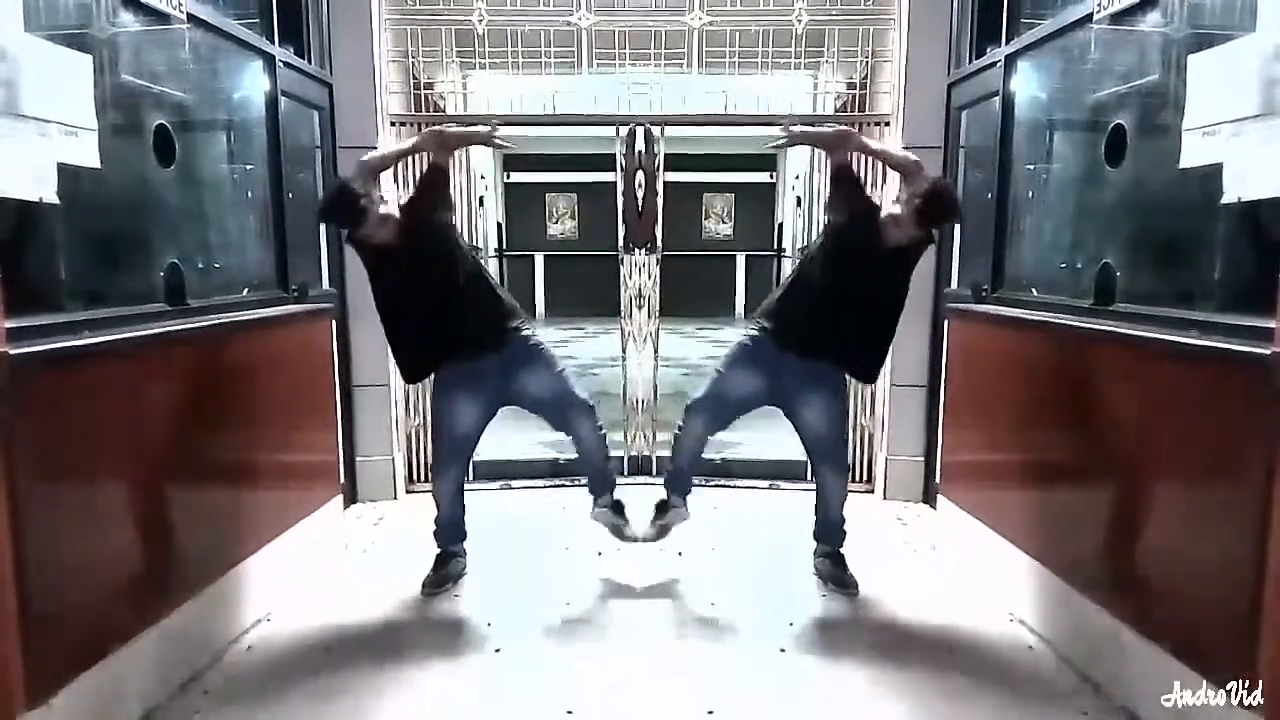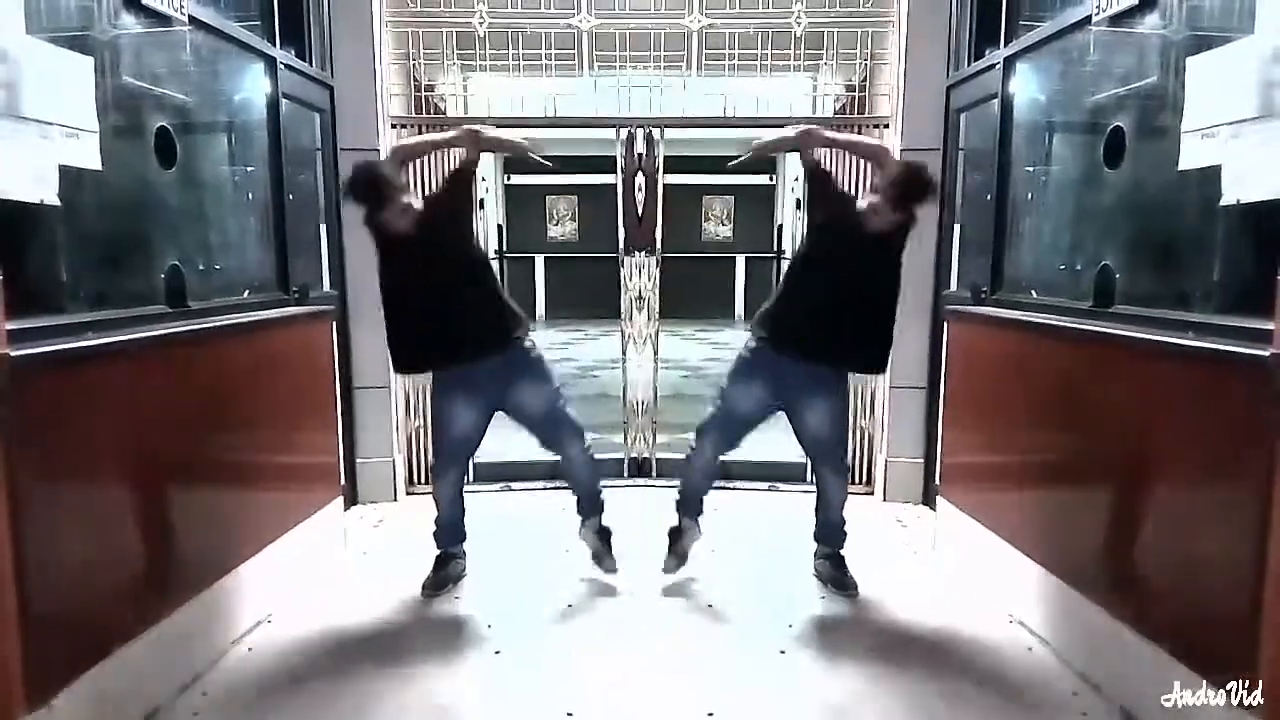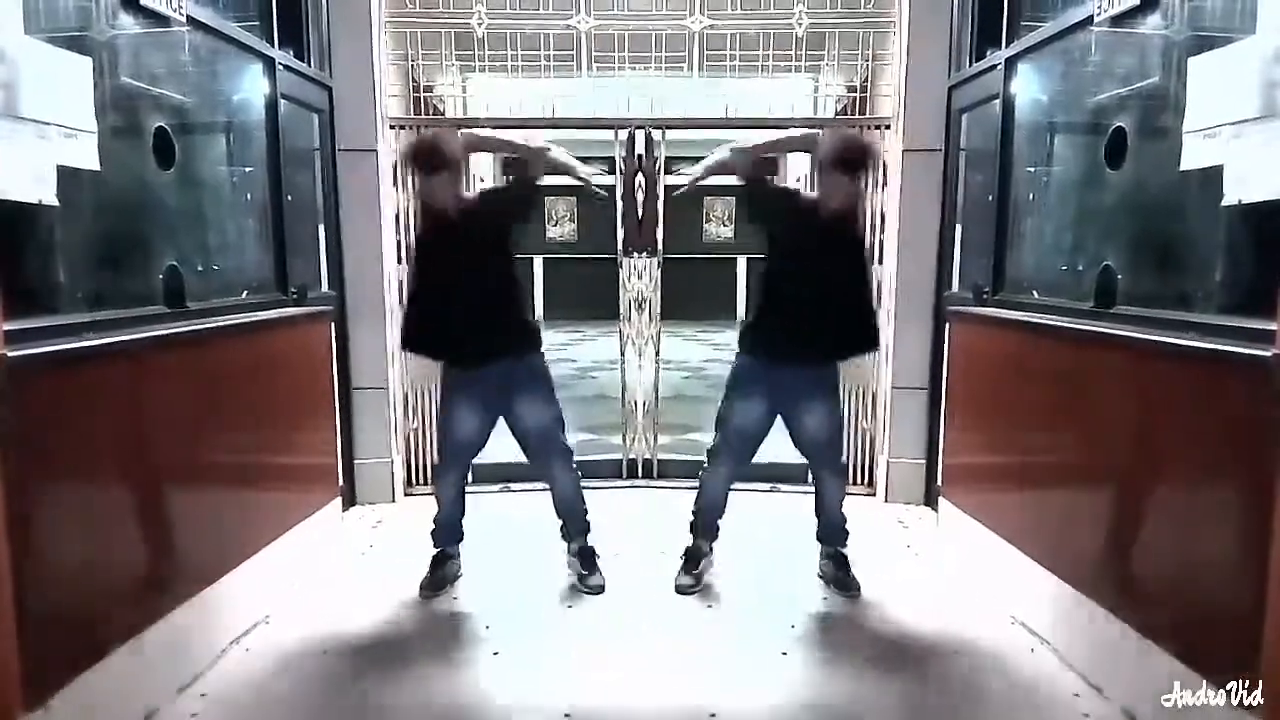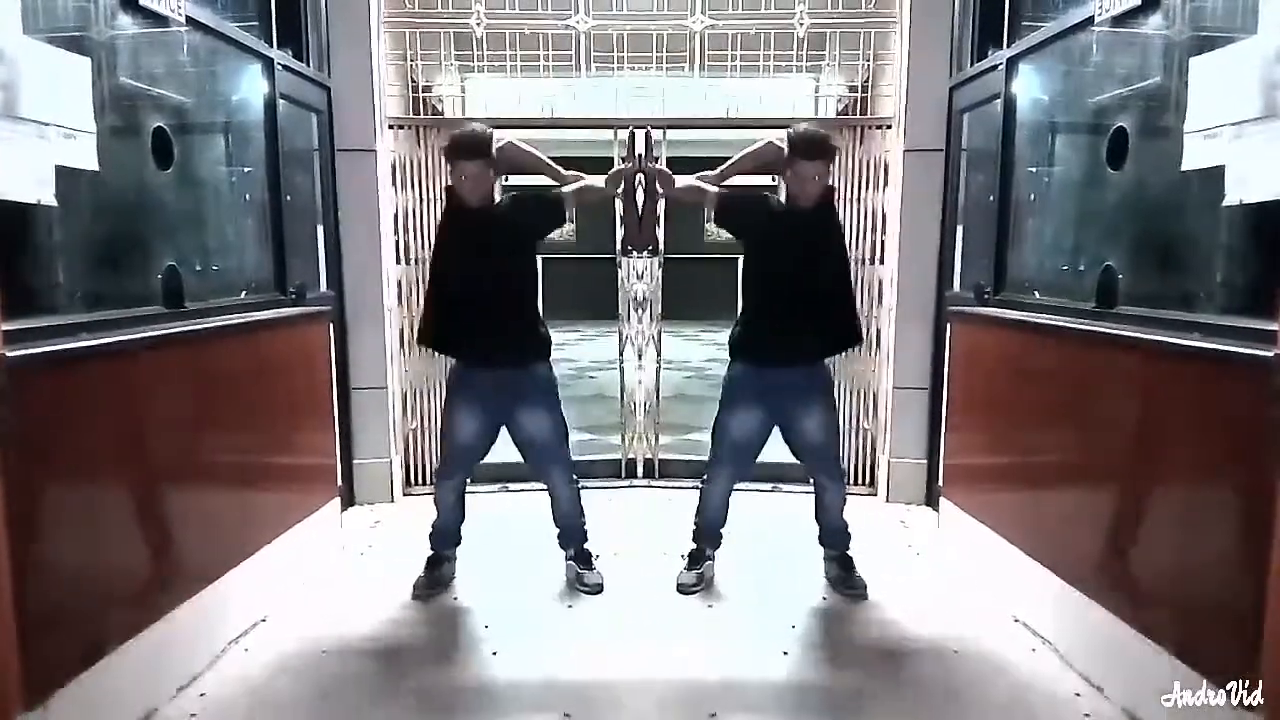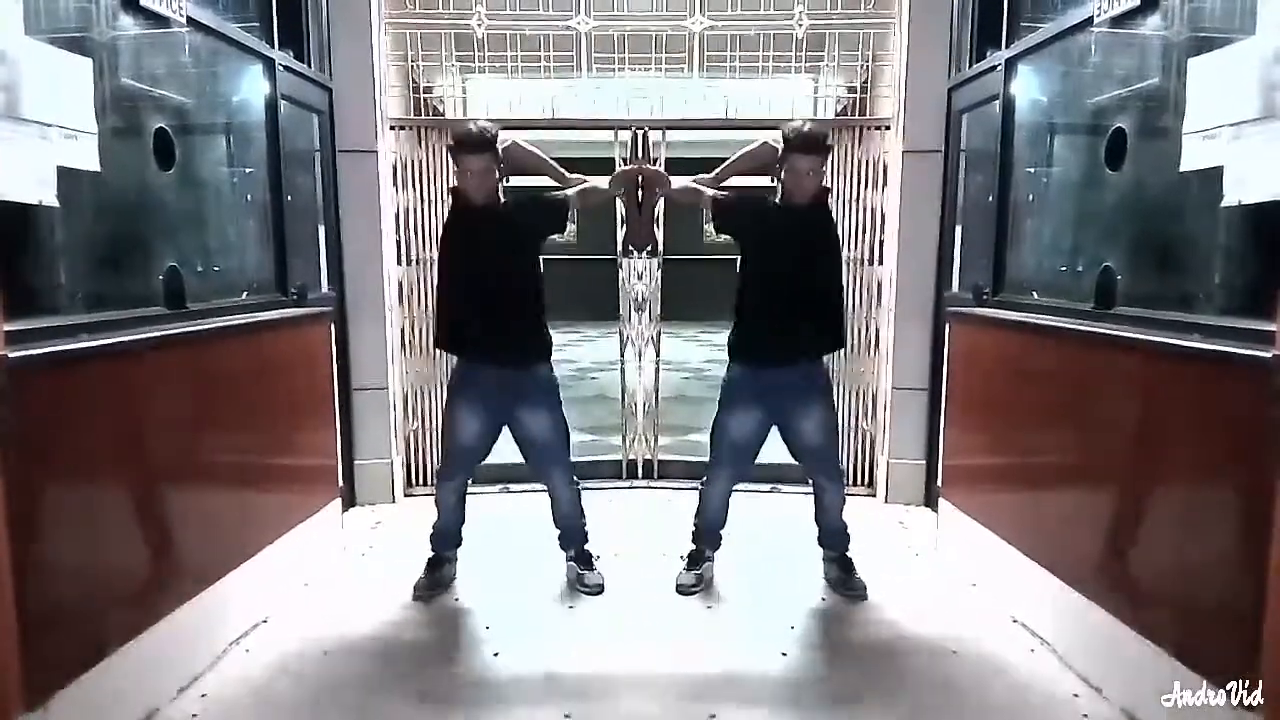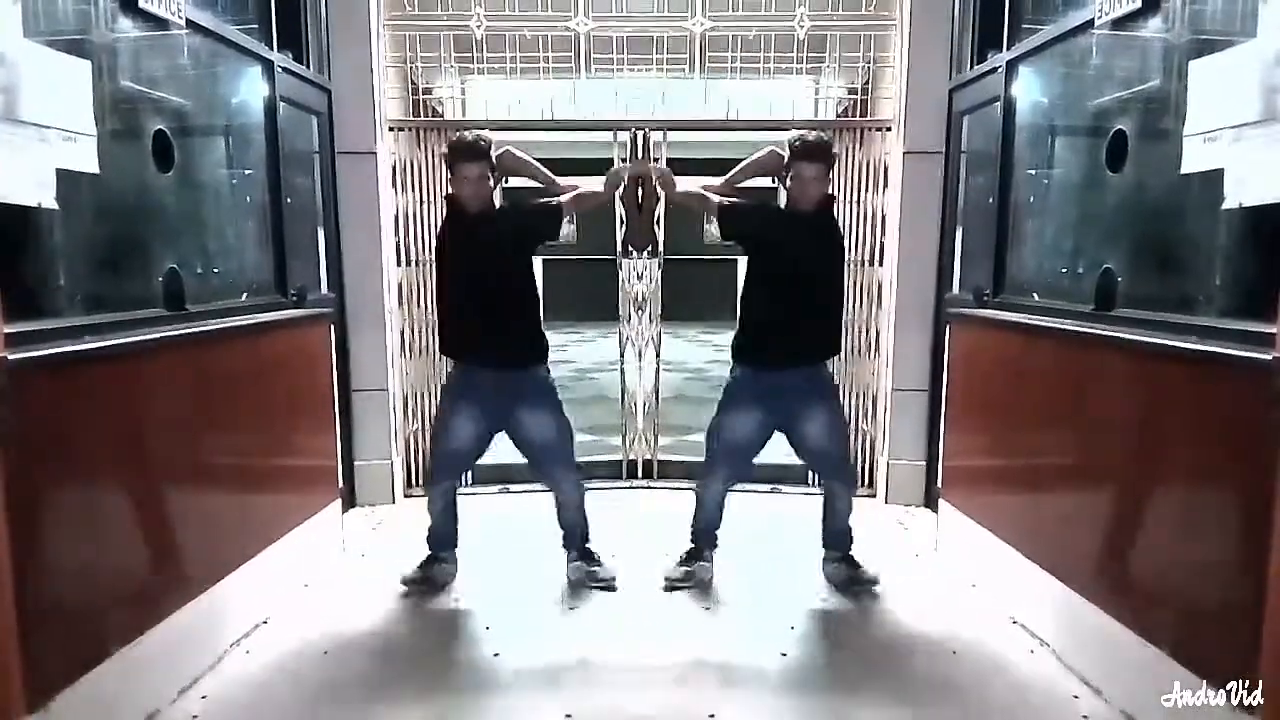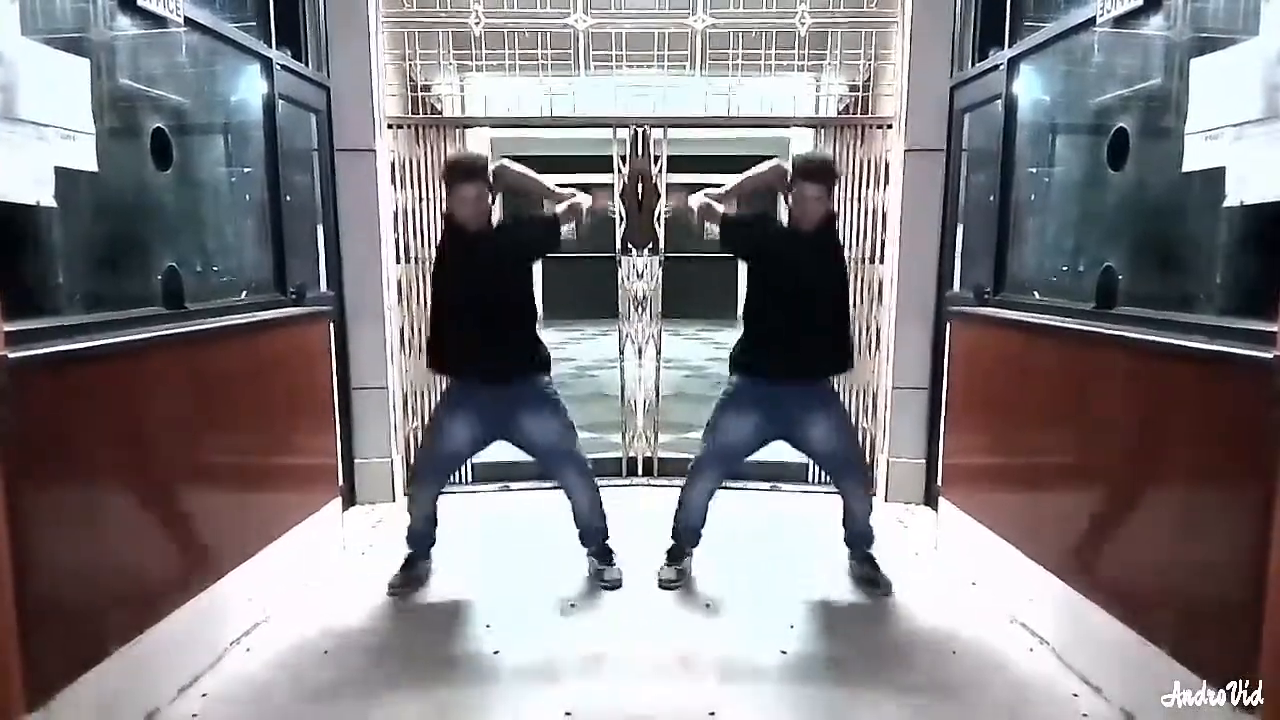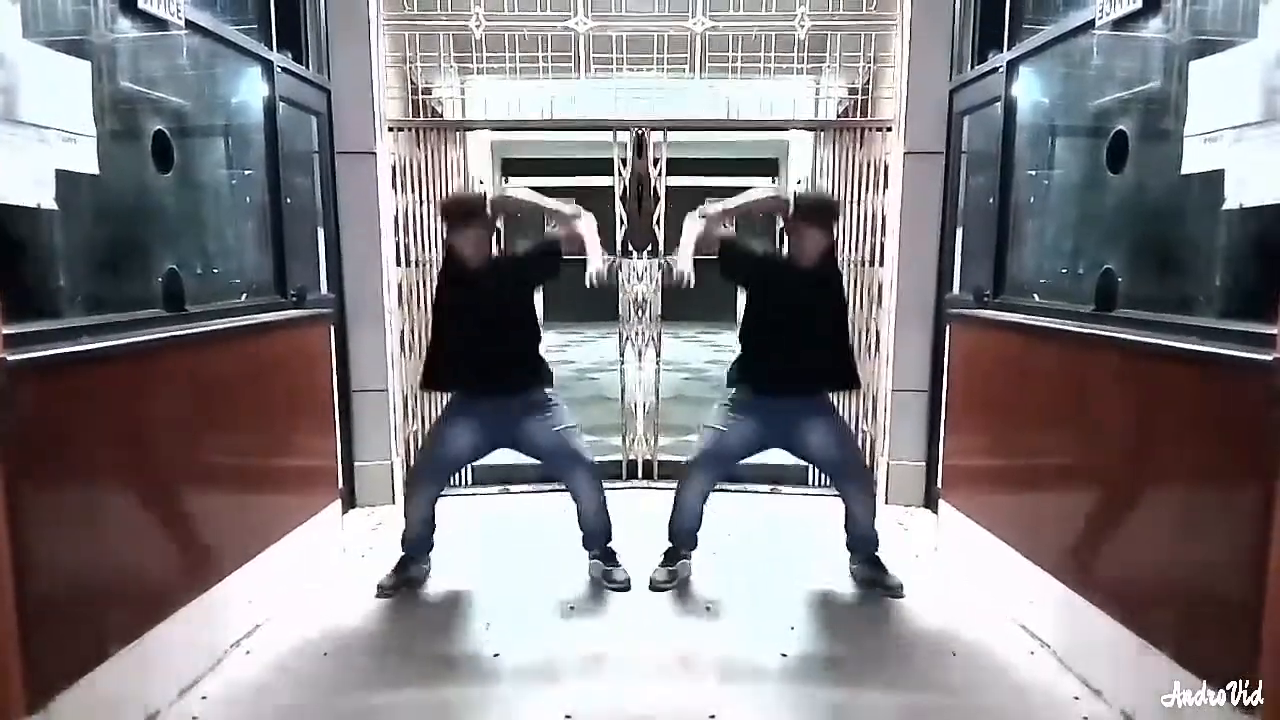
dt=0.2s
person 1, frame 1
left shoulder: (424, 213)
right shoulder: (369, 248)
right elbow: (364, 168)
left wrist: (471, 136)
left hip: (512, 345)
right hip: (458, 368)
left knee: (579, 417)
right knee: (448, 466)
left ankle: (605, 499)
right ankle: (451, 552)
person 1, frame 2
left shoulder: (446, 209)
right shoulder: (384, 232)
right elbow: (396, 154)
right wrist: (455, 139)
left hip: (511, 354)
right hip: (456, 370)
left knee: (568, 438)
right knee: (447, 468)
left ankle: (592, 521)
right ankle: (451, 553)
person 1, frame 3
left shoulder: (494, 208)
right shoulder: (430, 212)
left elbow: (539, 157)
right elbow: (454, 141)
left wrist: (572, 167)
left hip: (520, 364)
right hip: (464, 371)
left knee: (556, 460)
right knee: (450, 468)
left ankle: (579, 546)
right ankle: (447, 553)
person 1, frame 4
left shoulder: (521, 213)
right shoulder: (454, 210)
left elbow: (577, 191)
right elbow: (505, 148)
left wrist: (601, 185)
right wrist: (568, 177)
left hip: (528, 372)
right hip: (472, 374)
left knee: (557, 471)
right knee: (451, 472)
left ankle: (576, 551)
right ankle: (443, 555)
person 1, frame 5
left shoulder: (525, 214)
right shoulder: (459, 210)
left elbow: (581, 195)
right elbow: (512, 147)
left wrist: (606, 185)
right wrist: (566, 178)
left hip: (529, 372)
right hip: (474, 373)
left knee: (557, 472)
right knee: (453, 472)
left ankle: (577, 553)
right ankle: (444, 556)
person 1, frame 6
left shoulder: (518, 220)
right shoulder: (453, 218)
left elbow: (575, 202)
right elbow: (505, 155)
left wrist: (609, 187)
right wrist: (559, 186)
left hip: (527, 376)
right hip: (470, 378)
left knee: (561, 470)
right knee: (441, 473)
left ankle: (579, 553)
right ankle: (441, 556)
person 1, frame 7
left shoulder: (515, 236)
right shoulder: (451, 236)
left elbow: (563, 203)
right elbow: (501, 170)
left wrist: (585, 199)
right wrist: (556, 195)
left hip: (527, 387)
right hip: (469, 391)
left knee: (573, 468)
right knee: (425, 475)
left ankle: (597, 549)
right ankle: (418, 556)
person 1, frame 8
left shoulder: (517, 268)
right shoulder: (452, 268)
left elbow: (578, 219)
left wrist: (593, 248)
left hip: (530, 401)
right hip: (471, 405)
left knee: (581, 468)
right knee: (422, 477)
left ankle: (600, 553)
right ankle: (414, 558)
person 2, frame 1
left shoulder: (910, 249)
right shoulder: (855, 213)
left hip: (820, 368)
right hip: (767, 345)
left knee: (831, 465)
right knee: (700, 417)
left ankle: (828, 551)
right ankle: (674, 499)
person 2, frame 2
left shoulder: (895, 232)
right shoulder: (833, 208)
left elbow: (884, 155)
left wrist: (821, 138)
left hip: (823, 370)
right hip: (768, 353)
left knee: (832, 467)
right knee: (713, 437)
left ankle: (829, 552)
right ankle: (687, 521)
person 2, frame 3
left shoulder: (850, 214)
right shoulder: (785, 208)
left elbow: (827, 141)
right elbow: (740, 160)
right wrist: (707, 168)
left hip: (815, 370)
right hip: (759, 364)
left knee: (828, 468)
right knee: (724, 460)
left ankle: (832, 553)
right ankle: (700, 545)
person 2, frame 4
left shoulder: (824, 210)
right shoulder: (759, 213)
left elbow: (774, 148)
right elbow: (704, 191)
right wrist: (682, 185)
left hip: (807, 374)
right hip: (751, 370)
left knee: (828, 472)
right knee: (724, 470)
left ankle: (836, 555)
right ankle: (703, 551)
person 2, frame 5
left shoulder: (820, 210)
right shoulder: (756, 213)
left elbow: (767, 149)
right elbow: (701, 195)
left wrist: (710, 181)
right wrist: (686, 186)
left hip: (805, 374)
right hip: (750, 372)
left knee: (827, 474)
right knee: (723, 471)
left ankle: (835, 556)
right ankle: (702, 553)
person 2, frame 6
left shoulder: (825, 218)
right shoulder: (762, 220)
left elbow: (774, 155)
right elbow: (708, 202)
left wrist: (719, 188)
right wrist: (678, 189)
left hip: (809, 378)
right hip: (752, 376)
left knee: (839, 473)
right knee: (719, 469)
left ankle: (838, 556)
right ankle: (701, 551)
person 2, frame 7
left shoulder: (828, 235)
right shoulder: (764, 235)
left elbow: (777, 171)
right elbow: (709, 207)
left wrist: (723, 196)
right wrist: (700, 200)
left hip: (811, 391)
right hip: (753, 387)
left knee: (854, 474)
right knee: (707, 468)
left ankle: (861, 555)
right ankle: (683, 549)
person 2, frame 8
left shoulder: (828, 269)
right shoulder: (763, 267)
right elbow: (702, 219)
right wrist: (686, 248)
left hip: (809, 405)
right hip: (752, 401)
left knee: (857, 478)
right knee: (700, 469)
left ankle: (865, 558)
right ankle: (679, 552)
